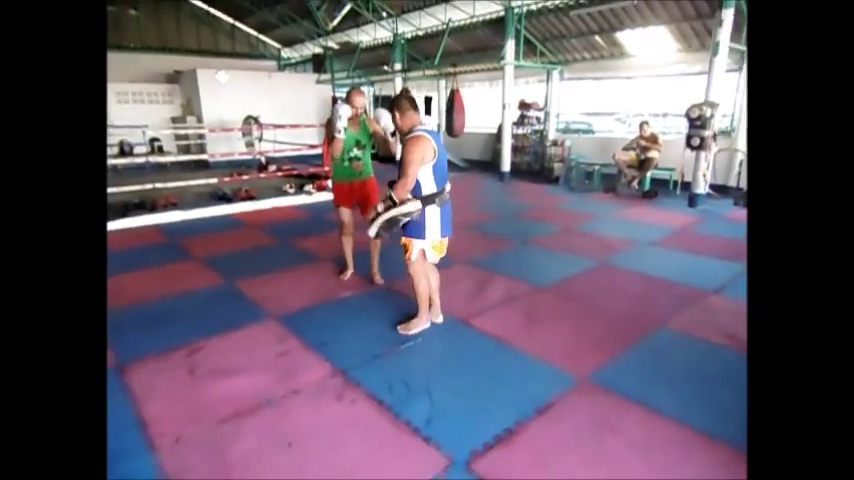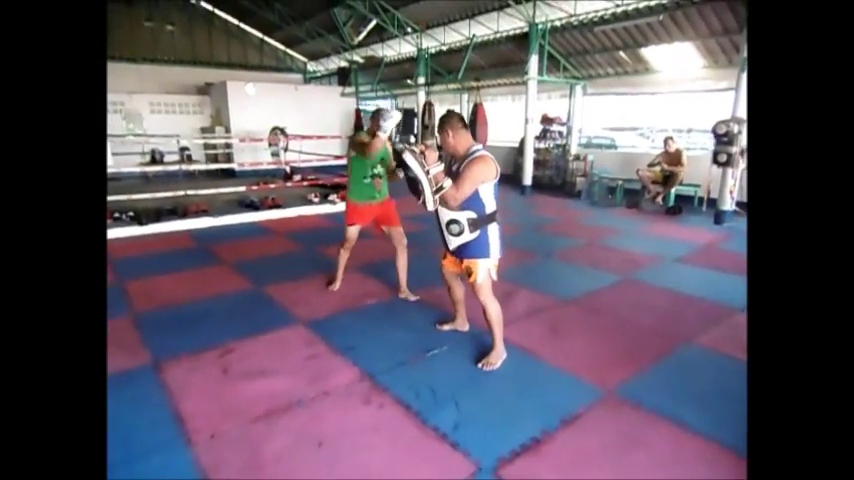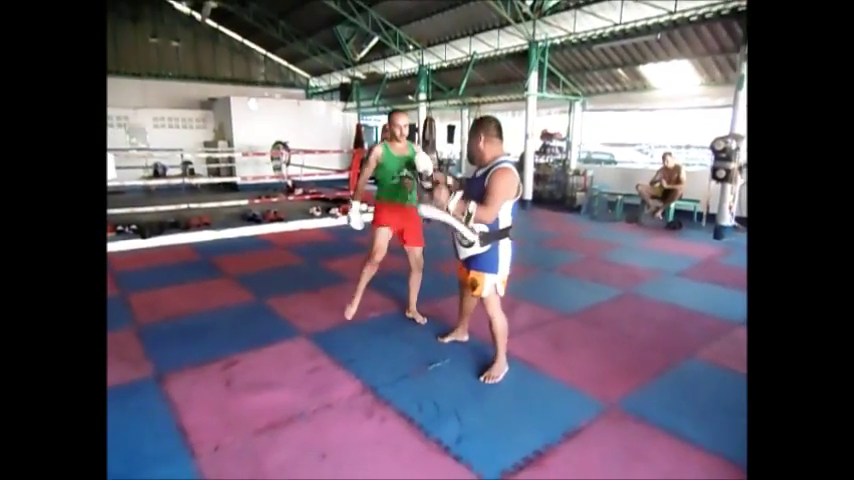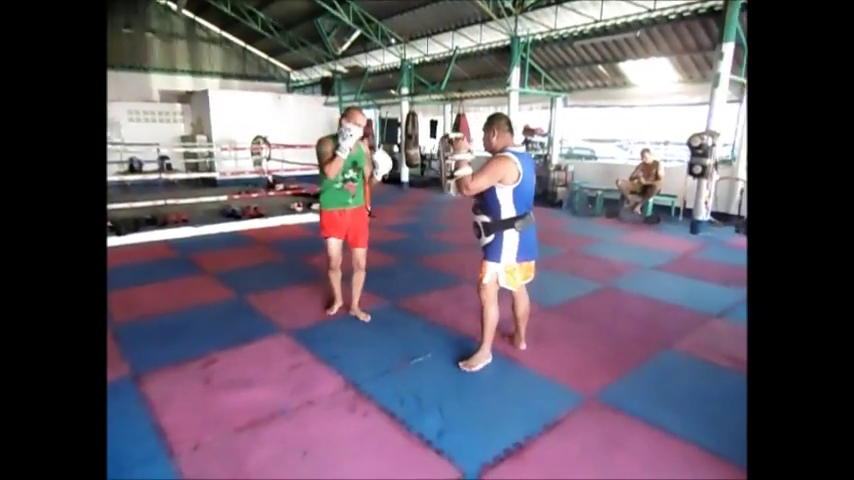
dt=0.7s
person 1, frame 1
left shoulder: (416, 142)
right shoulder: (428, 137)
left elbow: (405, 185)
left hip: (427, 216)
right hip: (433, 211)
left knee: (416, 268)
right knee: (427, 264)
left ankle: (422, 317)
right ankle: (434, 311)
person 1, frame 2
left shoulder: (480, 162)
right shoulder: (456, 159)
left elbow: (453, 199)
right elbow: (443, 194)
left wrist: (433, 167)
right wrist: (429, 167)
left hip: (480, 239)
left knee: (484, 294)
right knee: (450, 274)
left ankle: (499, 347)
right ankle: (460, 321)
person 1, frame 3
left shoulder: (503, 173)
right shoulder: (485, 167)
left elbow: (486, 213)
right elbow: (472, 192)
left wrist: (449, 202)
right wrist: (450, 190)
left hip: (493, 250)
right hip: (477, 246)
left knee: (491, 307)
right knee: (467, 290)
left ankle: (501, 361)
right ankle: (461, 331)
person 1, frame 4
left shoulder: (502, 162)
right shoulder: (524, 158)
left elbow: (468, 188)
left wrist: (461, 155)
left hip: (505, 239)
right hip: (521, 234)
left knee: (487, 293)
right knee: (518, 288)
left ankle: (484, 351)
right ankle: (519, 337)
person 2, frame 1
left shoulder: (370, 124)
right shoulder: (333, 123)
left elbow: (391, 150)
right elbow: (334, 154)
left wrist: (389, 133)
right wrist: (339, 130)
left hip: (366, 182)
right hip: (342, 184)
right knee: (346, 228)
left ankle: (374, 269)
right ankle: (349, 266)
person 2, frame 2
left shoulder: (386, 145)
right shoulder: (358, 139)
left elbow: (391, 173)
right elbow: (368, 152)
right wrist: (382, 131)
left hip: (382, 202)
right hip: (358, 204)
left knee: (401, 242)
right knee: (348, 243)
left ankle: (403, 288)
right ankle: (338, 278)
person 2, frame 3
left shoulder: (415, 150)
right shoulder: (379, 150)
right elbow: (363, 180)
left wrist: (428, 172)
right wrist: (354, 207)
left hip: (410, 211)
right hip: (386, 207)
left knee: (417, 263)
right knee: (377, 255)
left ankle: (412, 308)
right ankle: (356, 299)
person 2, frame 4
left shoulder: (363, 146)
right shoulder: (326, 143)
left elbow: (369, 179)
right elbow: (329, 173)
left wrist: (379, 173)
right wrist: (344, 148)
left hip: (357, 211)
right hip: (332, 213)
left knee: (360, 263)
right knee: (334, 262)
left ankle: (355, 306)
right ankle: (337, 299)
